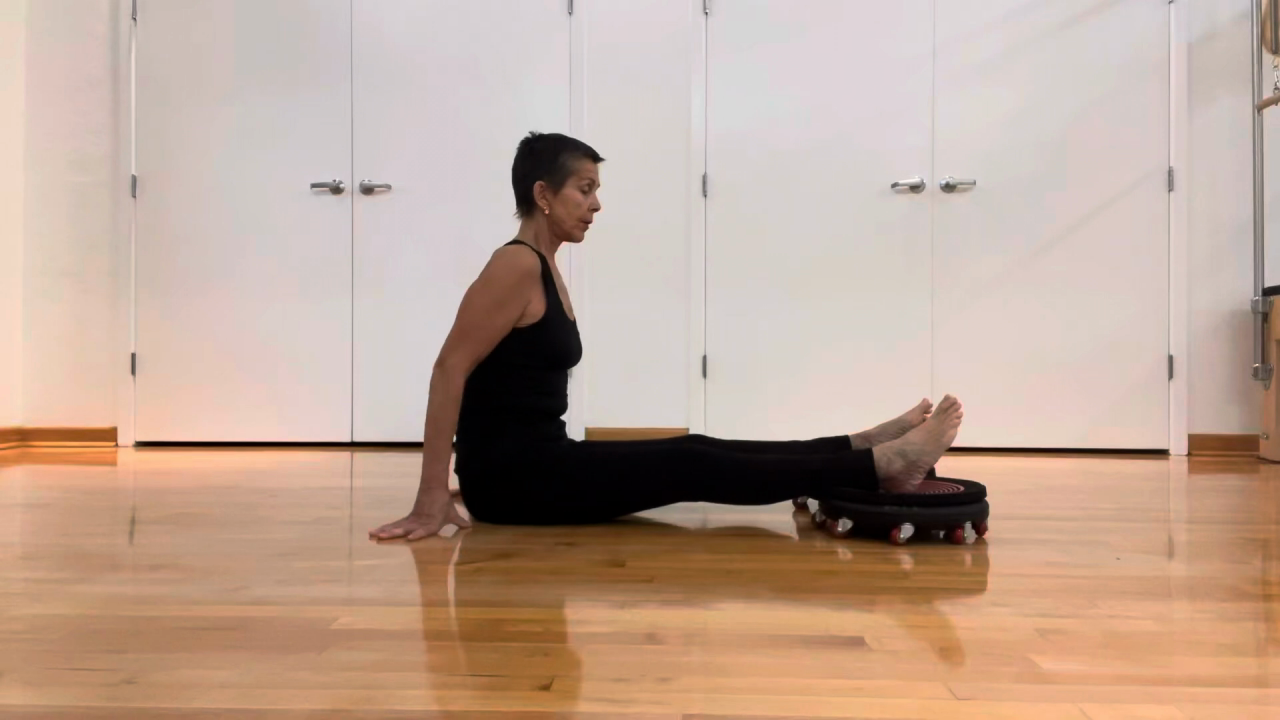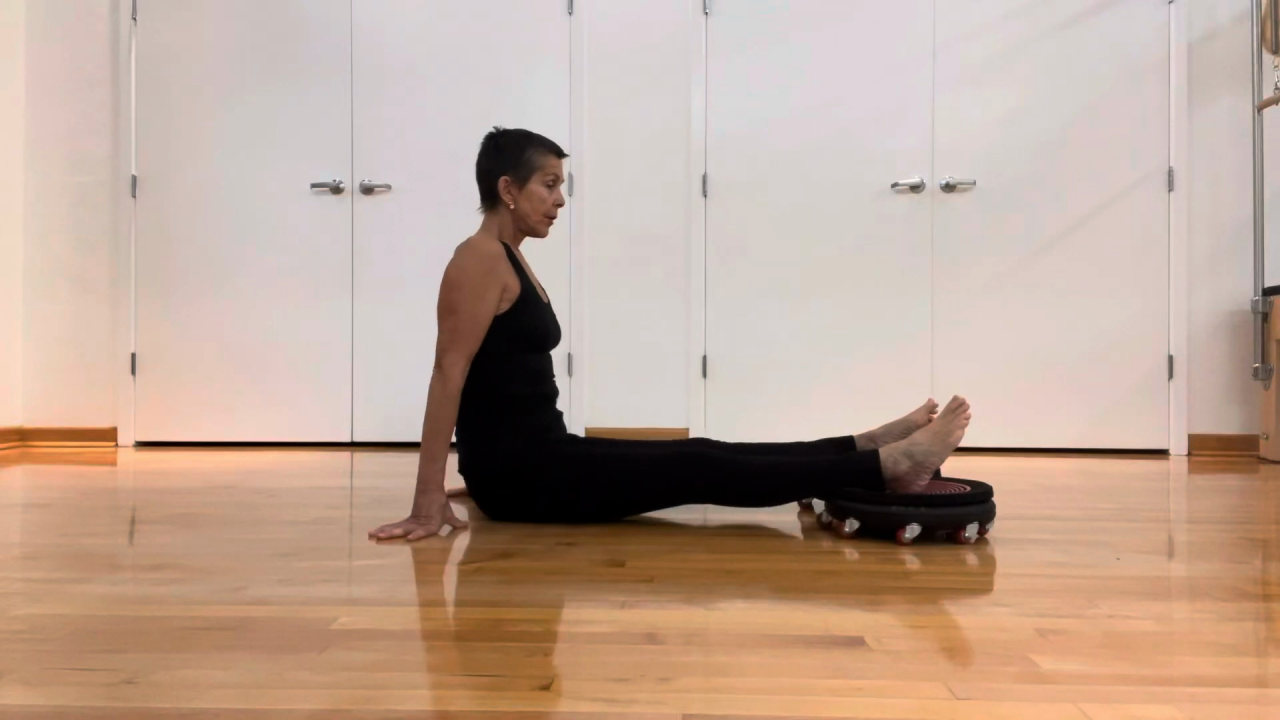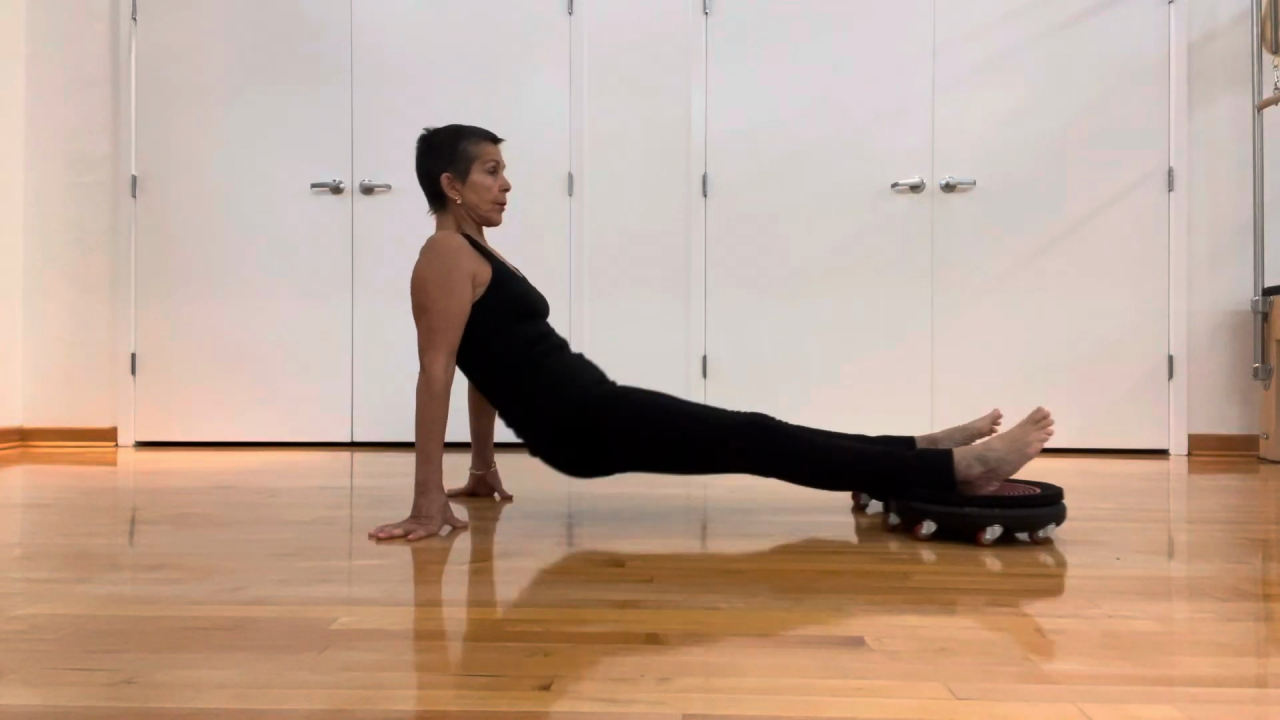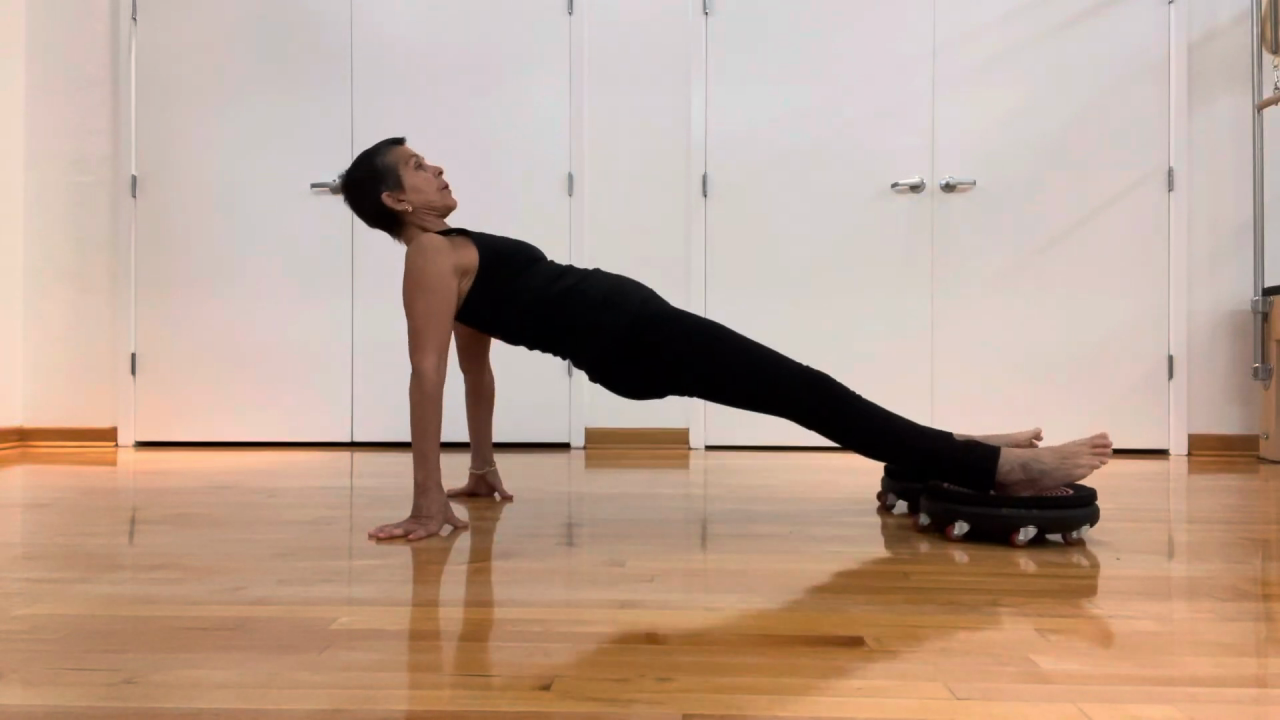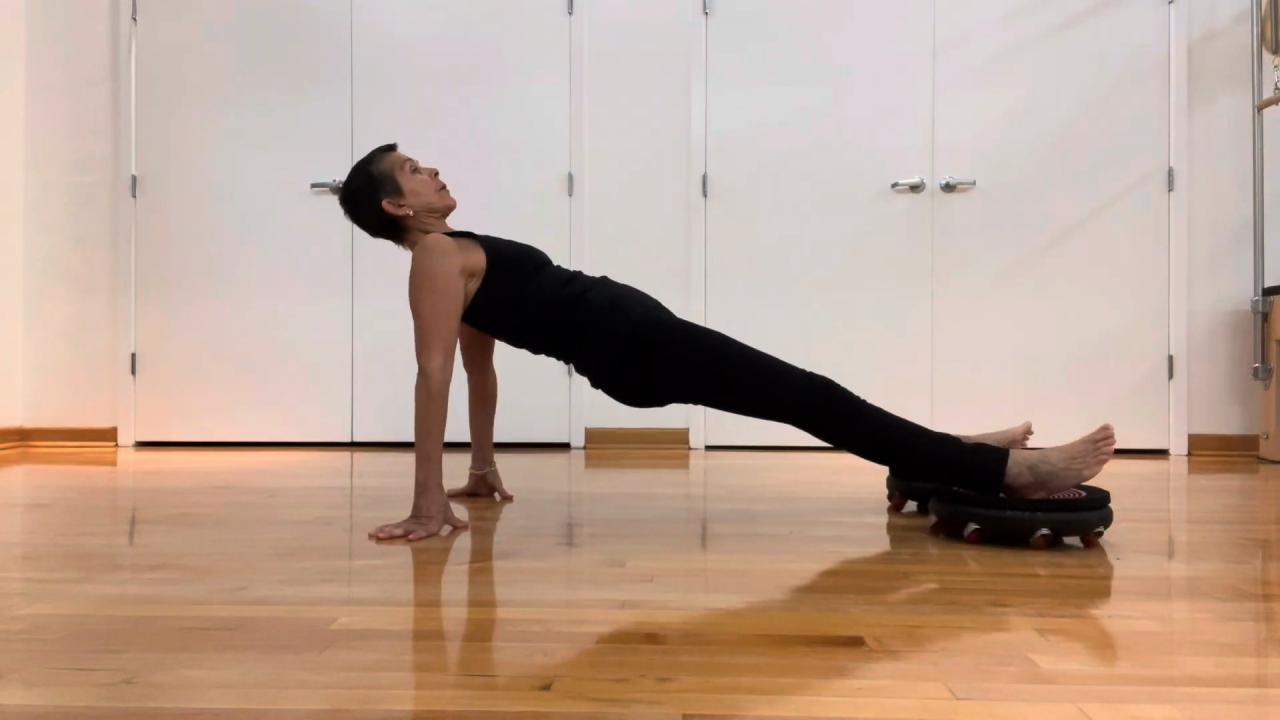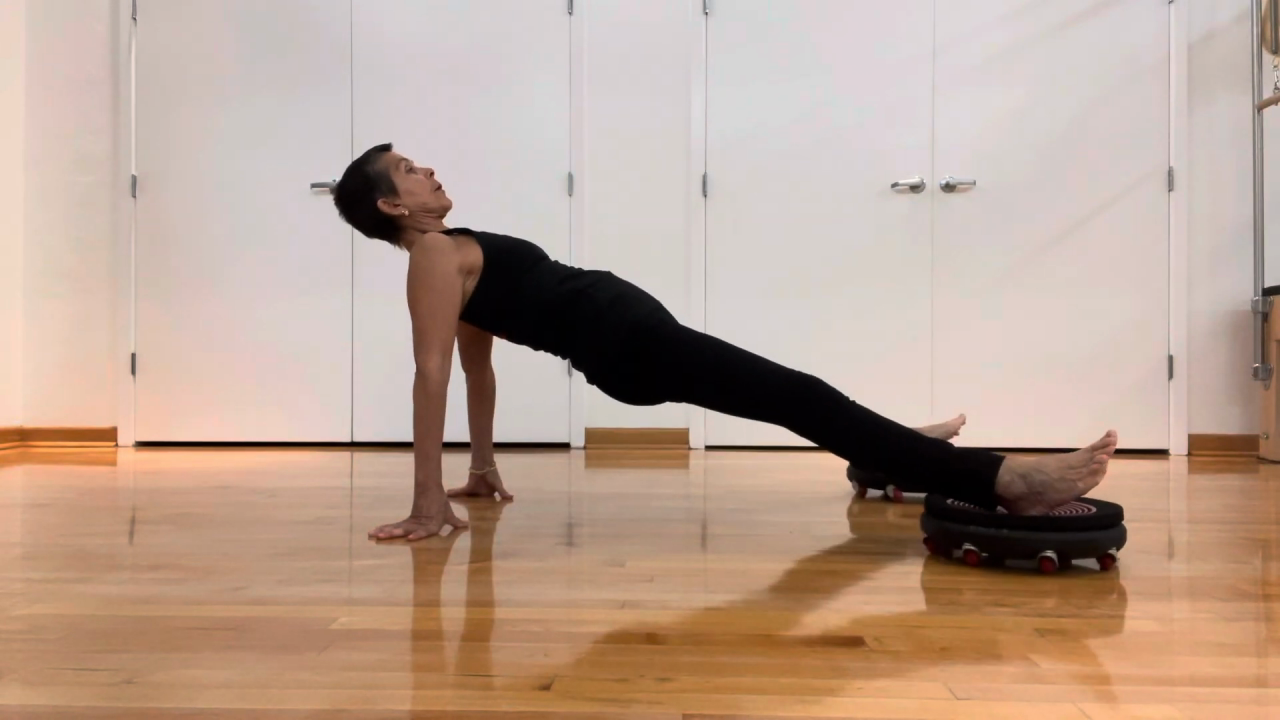
dt=0.5s
person 1, frame 1
left shoulder: (545, 268)
right shoulder: (516, 266)
right elbow: (449, 369)
right wrist: (431, 496)
left hip: (537, 461)
right hip: (507, 477)
left knee: (695, 453)
right knee: (690, 467)
left ankle: (861, 448)
right ankle: (882, 464)
person 1, frame 2
left shoulder: (511, 259)
right shoulder: (481, 257)
right elbow: (449, 373)
left wrist: (455, 483)
right wrist: (428, 500)
left hip: (542, 455)
right hip: (513, 470)
left knee: (698, 457)
right knee: (697, 472)
left ankle: (867, 449)
right ankle: (888, 466)
person 1, frame 3
left shoulder: (475, 254)
right shoulder: (445, 256)
left elbow: (483, 367)
right elbow: (436, 372)
left wrist: (484, 467)
right wrist: (429, 501)
left hip: (586, 409)
right hip: (576, 421)
left knee: (755, 436)
right knee: (754, 444)
left ankle: (928, 453)
right ankle: (959, 469)
person 1, frame 4
left shoulder: (456, 252)
right shoulder: (430, 257)
left elbow: (476, 366)
right elbow: (429, 373)
right wrist: (426, 503)
left hip: (636, 322)
right hip: (627, 338)
left knee: (800, 392)
right knee: (804, 396)
left ankle: (968, 454)
right ankle: (1002, 470)
person 1, frame 5
left shoulder: (461, 256)
right shoulder: (436, 260)
left elbow: (480, 365)
right elbow: (435, 375)
right wrist: (428, 502)
left hip: (637, 331)
right hip: (631, 347)
left knee: (802, 396)
right knee: (806, 401)
left ankle: (965, 453)
right ankle: (1010, 471)
person 1, frame 6
left shoulder: (457, 255)
right shoulder: (434, 257)
left elbow: (478, 366)
right elbow: (433, 373)
right wrist: (429, 502)
left hip: (634, 328)
right hip: (627, 345)
left knee: (792, 397)
right knee: (799, 401)
left ankle: (898, 450)
right ankle: (1004, 481)
